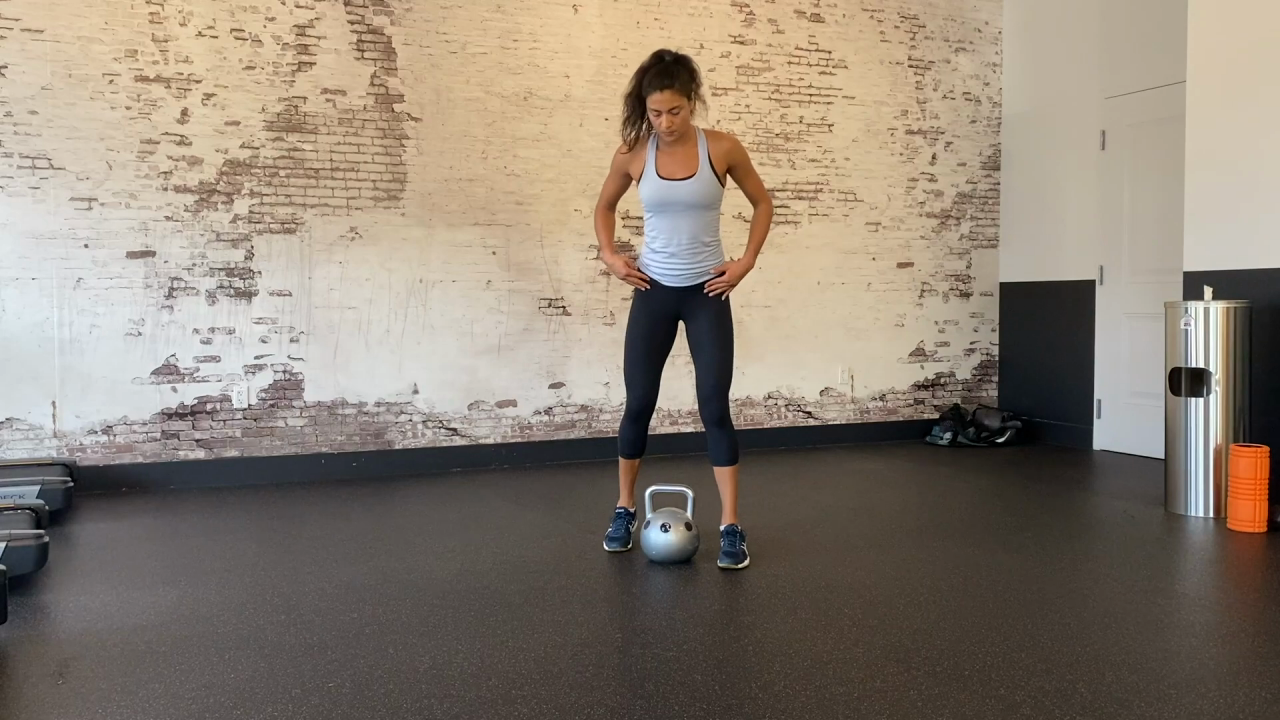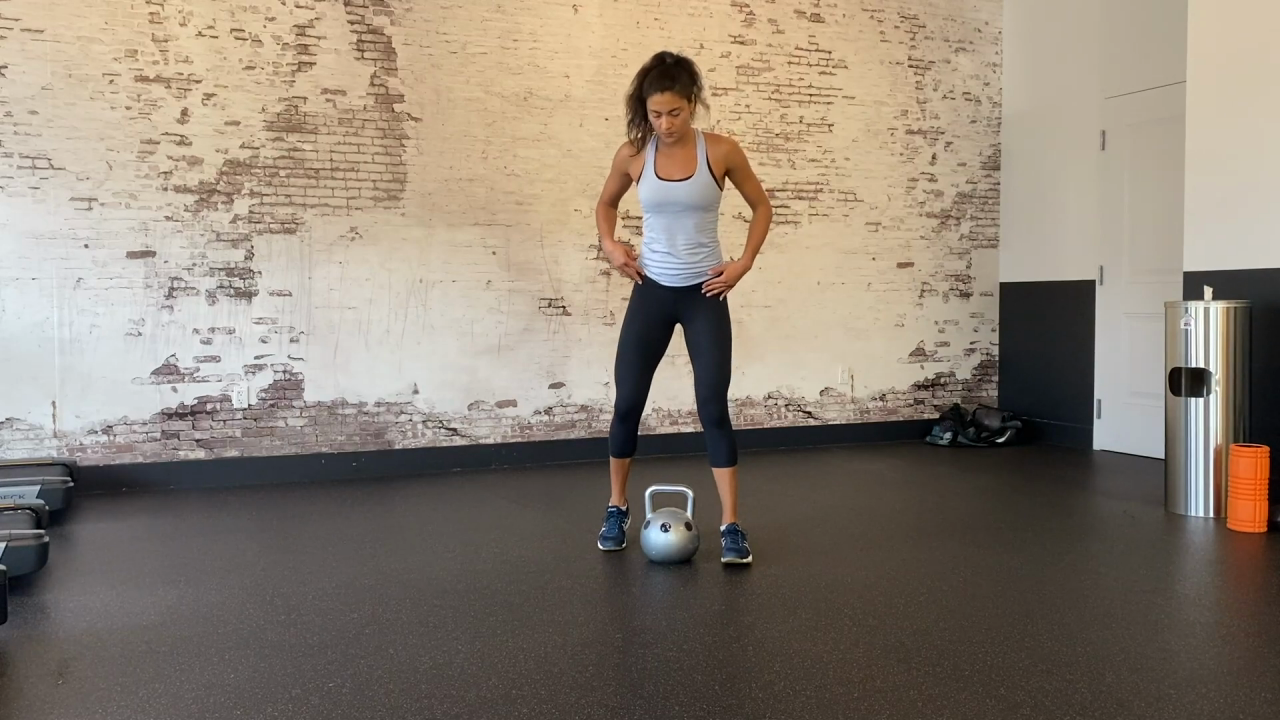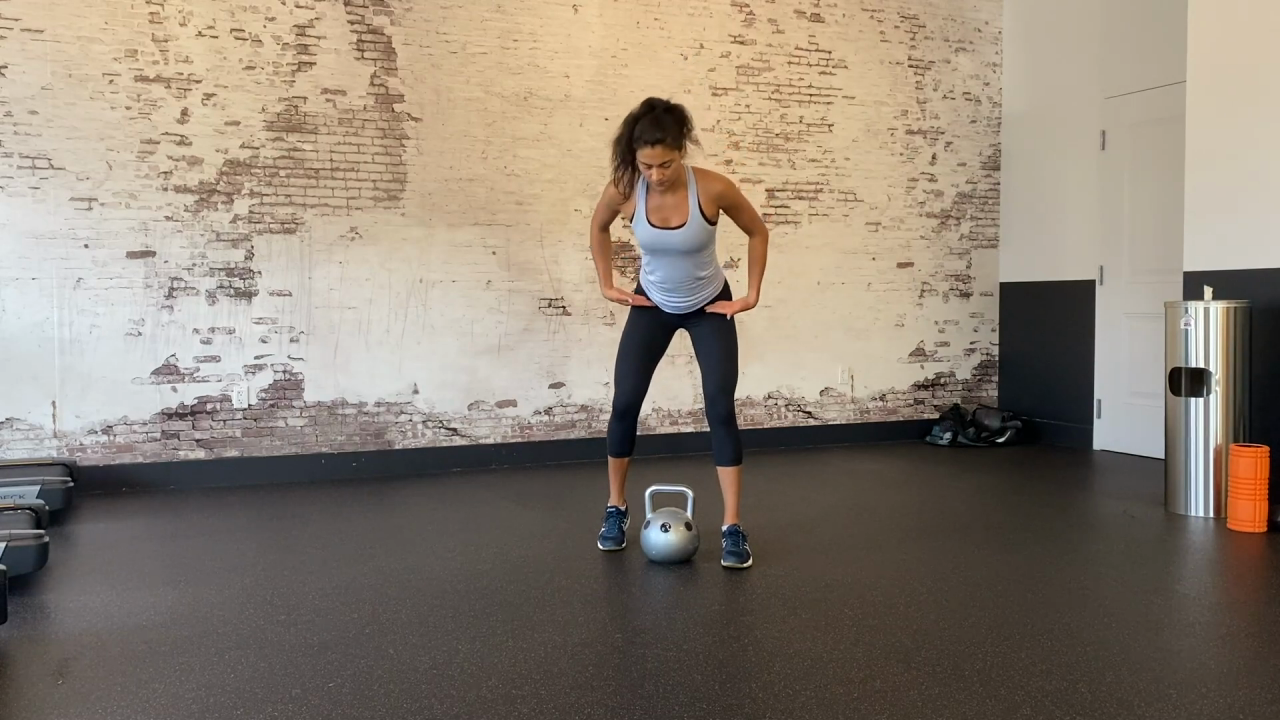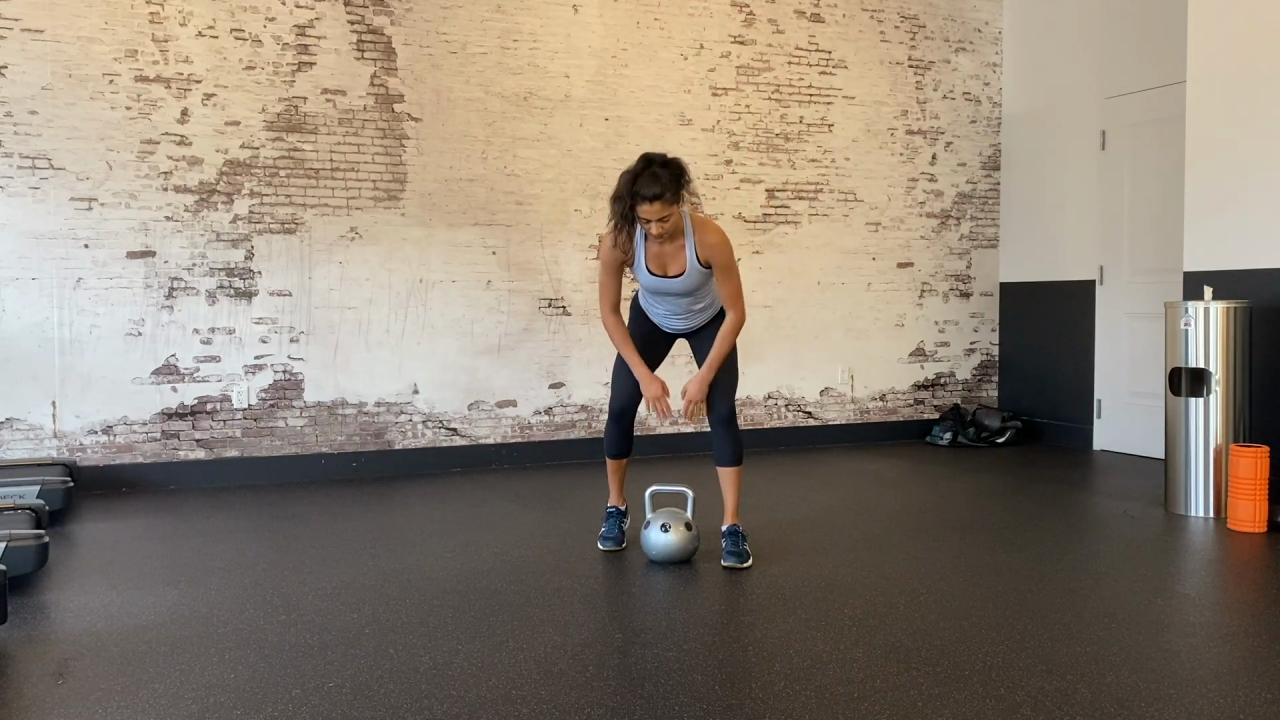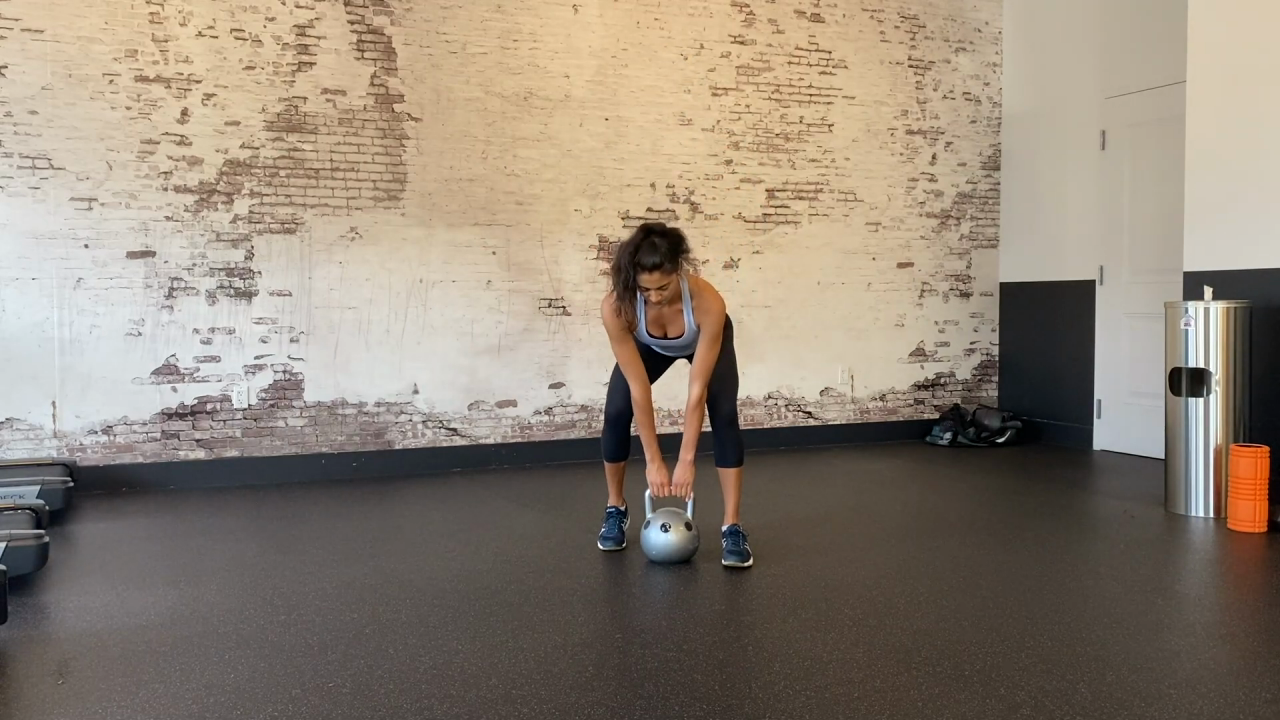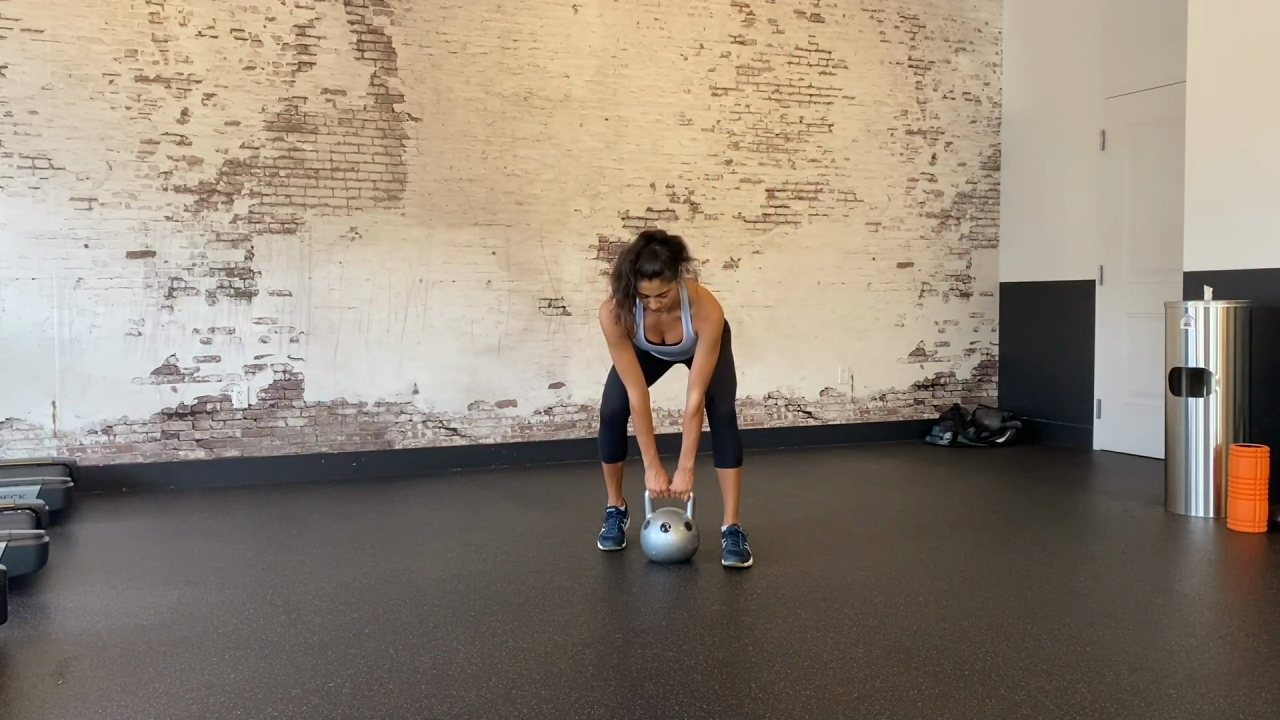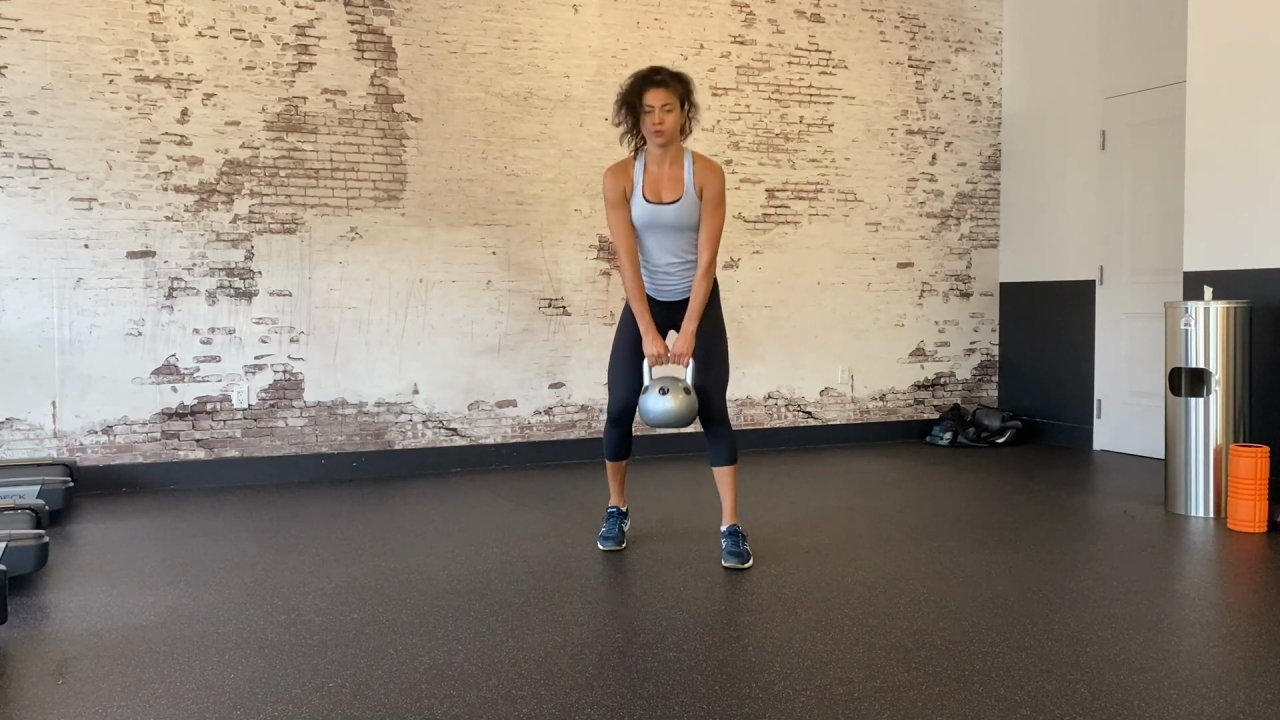
dt=0.7s
person 1, frame 1
left shoulder: (723, 148)
right shoulder: (631, 154)
left elbow: (762, 202)
right elbow: (604, 206)
left wrist: (746, 261)
right wrist: (609, 254)
left hip: (706, 292)
right hip: (653, 291)
left knee: (714, 407)
right knee: (639, 403)
left ankle: (731, 526)
right ankle: (625, 508)
person 1, frame 2
left shoulder: (722, 151)
right shoulder: (632, 154)
left elbow: (761, 207)
right elbow: (606, 204)
left wrist: (744, 263)
right wrist: (609, 244)
left hip: (704, 294)
right hip: (651, 292)
left knee: (713, 408)
right knee: (627, 403)
left ankle: (731, 526)
right ankle: (617, 508)
person 1, frame 3
left shoulder: (713, 188)
right shoulder: (623, 190)
left elbow: (758, 233)
right elbow: (599, 229)
left wrist: (752, 294)
right wrist: (607, 284)
left hip: (709, 308)
right hip: (652, 305)
left knee: (720, 409)
right knee: (625, 402)
left ankle: (733, 527)
right ankle: (616, 508)
person 1, frame 4
left shoulder: (710, 237)
right shoulder: (620, 239)
left elbow: (735, 311)
right elbow: (609, 310)
left wrist: (704, 378)
right wrist: (643, 374)
left hip: (708, 322)
right hip: (650, 320)
left knee: (722, 411)
right knee: (621, 407)
left ankle: (732, 526)
right ankle: (616, 508)
person 1, frame 5
left shoulder: (708, 303)
right shoulder: (616, 307)
left elbow: (697, 390)
right elbow: (638, 388)
left wrist: (686, 460)
right wrist: (653, 460)
left hip: (704, 341)
right hip: (648, 345)
left knee: (724, 413)
right knee: (616, 412)
left ankle: (732, 527)
right ankle: (615, 508)
person 1, frame 6
left shoulder: (706, 310)
right shoulder: (614, 312)
left elbow: (695, 397)
right elbow: (636, 394)
left wrist: (686, 467)
right wrist: (652, 466)
left hip: (701, 347)
right hip: (646, 350)
left knee: (722, 414)
right knee: (612, 413)
left ankle: (732, 528)
right ankle: (615, 509)
person 1, frame 7
left shoulder: (707, 173)
right shoulder: (618, 178)
left elbow: (707, 259)
right elbow: (627, 261)
left wrist: (688, 333)
right wrist: (650, 334)
left hip: (697, 303)
right hip: (644, 303)
left knee: (712, 409)
right knee: (620, 407)
left ankle: (731, 526)
right ankle: (616, 510)
